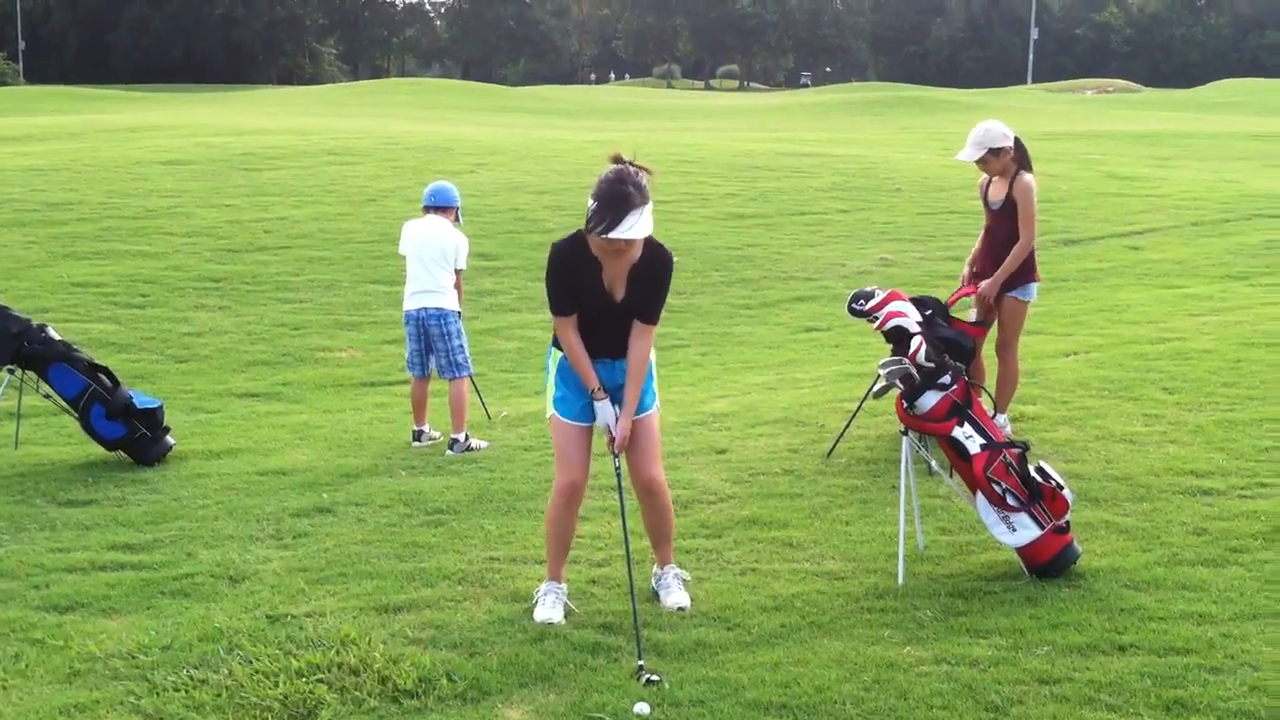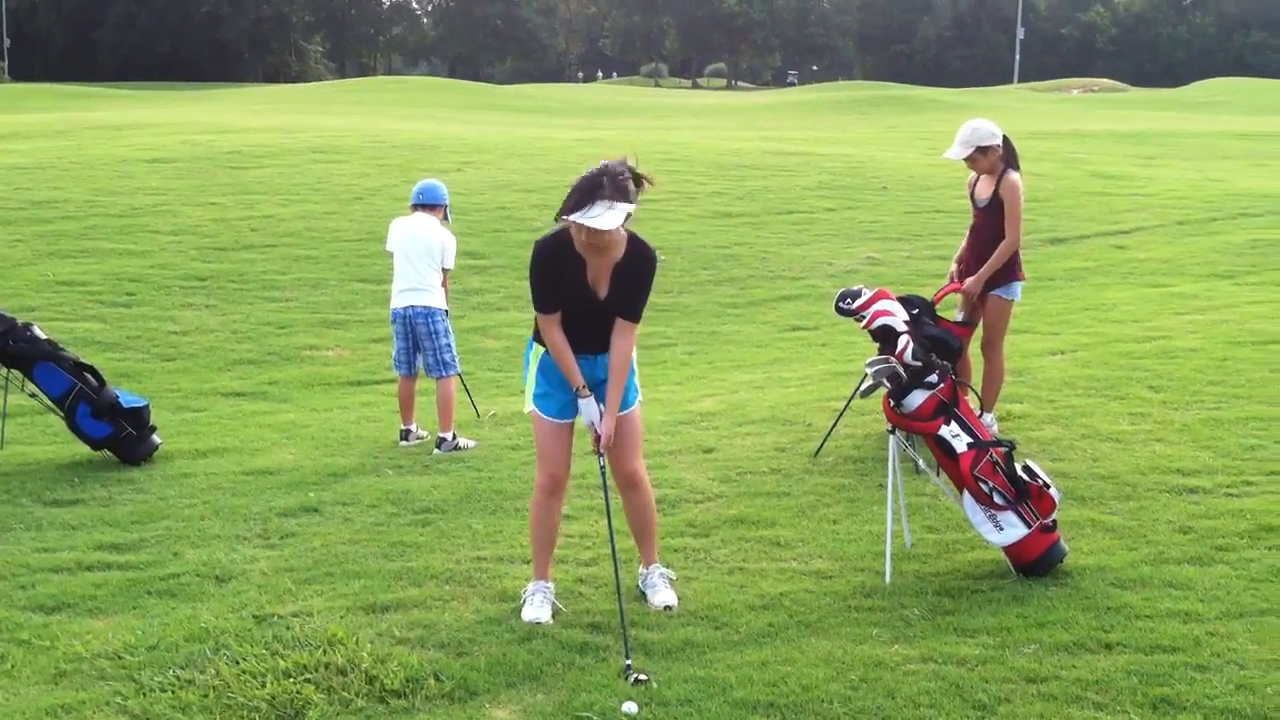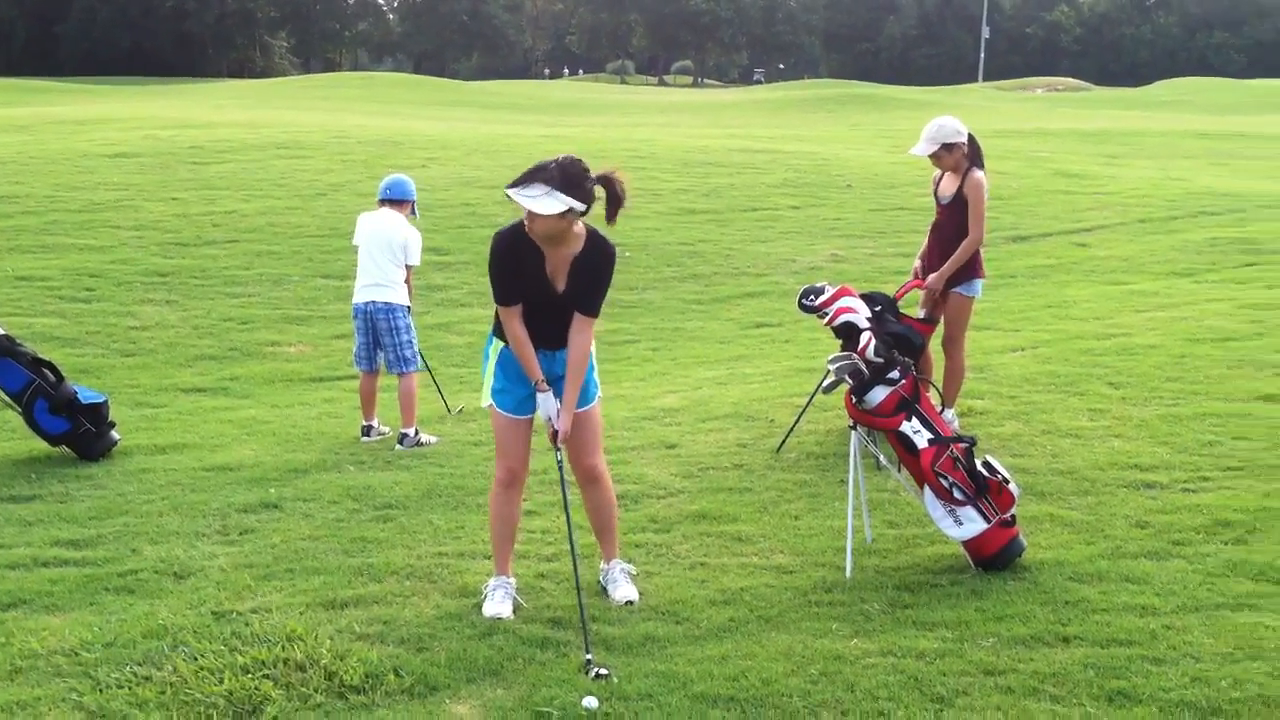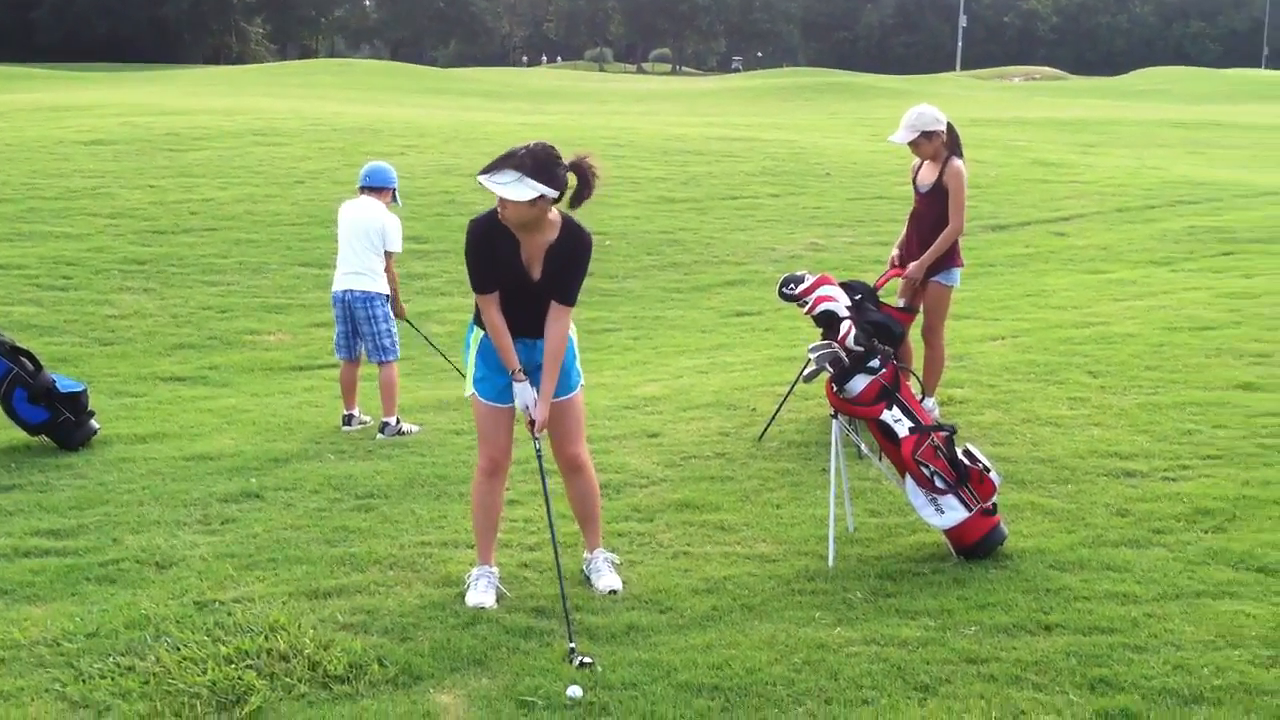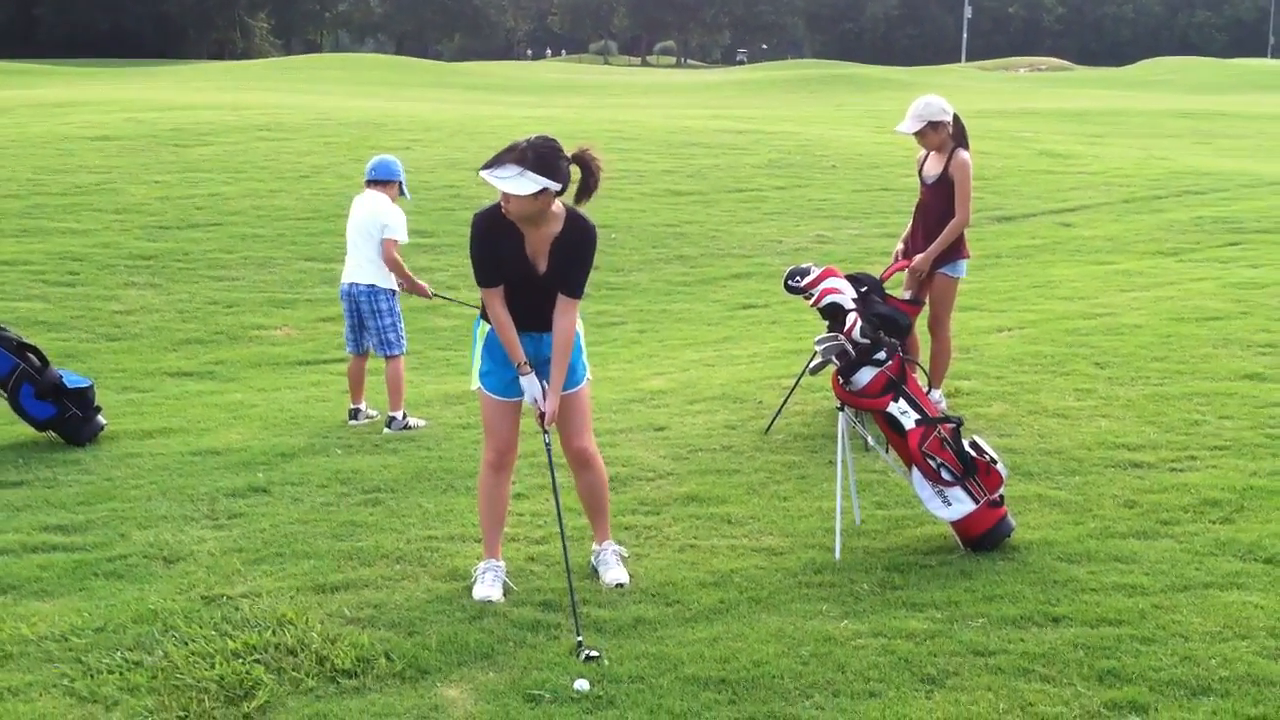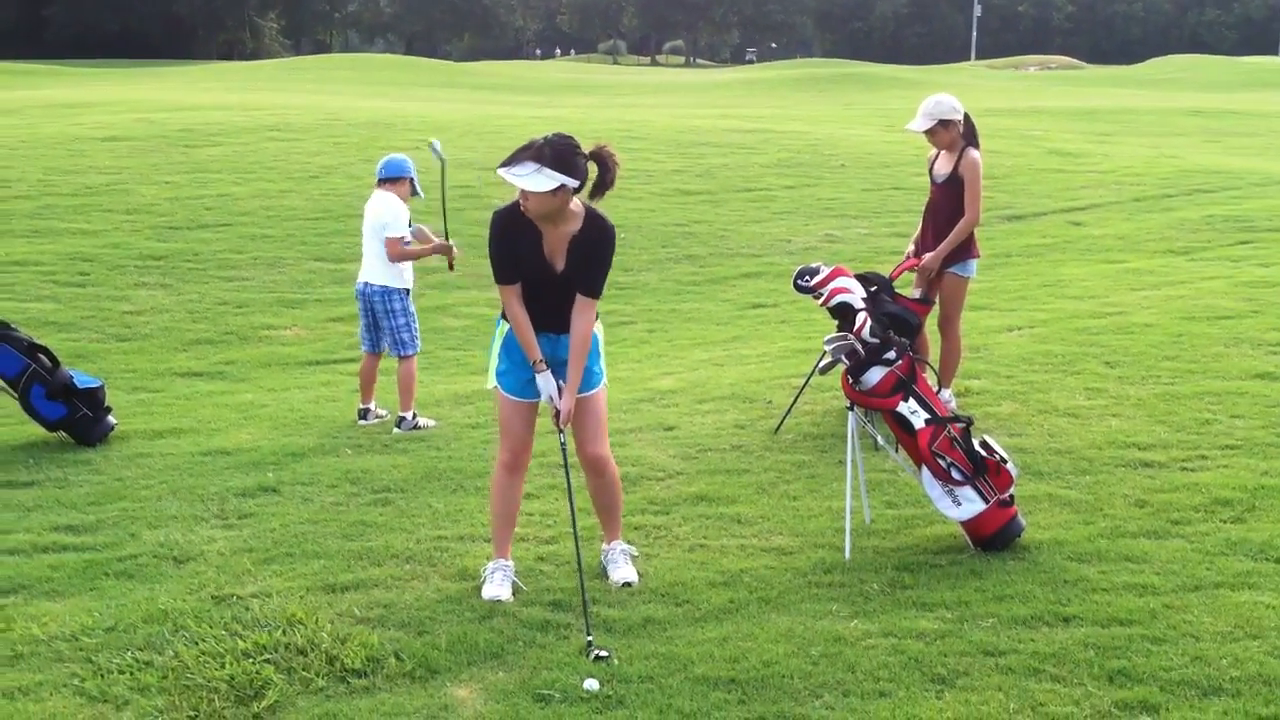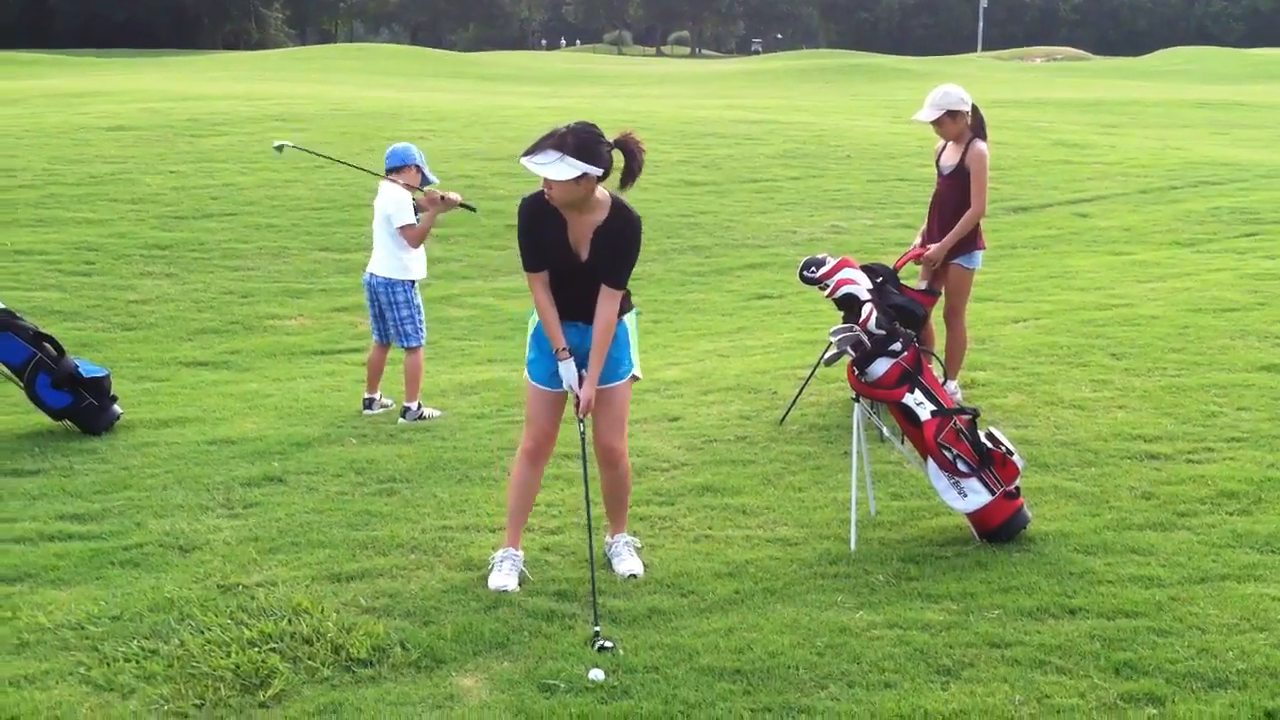
dt=0.2s
person 1, frame 1
left shoulder: (657, 260)
right shoulder: (566, 254)
left elbow: (641, 337)
right elbow: (567, 330)
left wrist: (628, 412)
right wrist: (598, 396)
left hip: (630, 368)
right hip: (575, 369)
left knee: (650, 479)
right knee: (570, 482)
left ankle: (666, 572)
right ankle: (553, 585)
person 1, frame 2
left shoulder: (640, 257)
right shoulder: (550, 250)
left elbow: (623, 334)
right elbow: (551, 327)
left wrist: (611, 412)
right wrist: (582, 394)
left hip: (610, 363)
right hip: (556, 364)
left knee: (631, 472)
right knee: (552, 477)
left ankle: (652, 570)
right ankle: (540, 584)
person 1, frame 3
left shoulder: (599, 253)
right shoulder: (508, 243)
left elbow: (581, 329)
right elbow: (512, 320)
left wrist: (568, 406)
right wrist: (540, 388)
left hip: (570, 358)
right hip: (515, 359)
left knee: (591, 467)
right knee: (510, 471)
left ankle: (613, 565)
right ankle: (501, 579)
person 1, frame 4
left shoulder: (576, 240)
right shoulder: (484, 231)
left elbow: (558, 317)
right elbow: (489, 309)
left wrist: (545, 396)
right wrist: (517, 377)
left hip: (551, 346)
right hip: (495, 347)
left knee: (574, 456)
right knee: (492, 461)
left ankle: (597, 555)
right ankle: (484, 570)
person 1, frame 5
left shoulder: (580, 233)
right shoulder: (488, 225)
left elbow: (565, 310)
right elbow: (494, 302)
left wrist: (555, 389)
right wrist: (523, 371)
left hip: (558, 340)
right hip: (503, 342)
left knee: (582, 449)
right knee: (498, 455)
left ankle: (605, 547)
right ankle: (491, 563)
person 1, frame 6
left shoulder: (598, 232)
right shoulder: (507, 222)
left elbow: (583, 311)
right elbow: (512, 299)
left wrist: (571, 389)
right wrist: (539, 369)
left hip: (577, 343)
right hip: (521, 343)
left knee: (595, 455)
right knee: (512, 456)
left ankle: (615, 546)
right ankle: (500, 562)
person 1, frame 7
left shoulder: (624, 222)
right shoulder: (534, 211)
left elbow: (609, 301)
right elbow: (540, 287)
left wrist: (592, 378)
right wrist: (563, 356)
left hip: (609, 333)
right hip: (552, 330)
left knee: (611, 446)
right knee: (534, 445)
left ankle: (618, 538)
right ankle: (509, 552)
person 2, frame 1
left shoulder: (1023, 184)
right shoulder: (985, 183)
left elbow: (1026, 240)
left wrist: (997, 280)
right wrist: (970, 265)
left hip: (1016, 277)
right hip: (988, 273)
left knee: (1005, 348)
left ankle: (1000, 417)
person 2, frame 2
left shoulder: (1010, 182)
right shoulder: (974, 181)
left elbow: (1012, 239)
left wrist: (981, 277)
right wrist: (957, 262)
left hip: (1001, 275)
right hip: (973, 271)
left knee: (991, 347)
left ankle: (986, 416)
person 2, frame 3
left shoulder: (974, 181)
right shoulder: (939, 178)
left elbow: (975, 237)
left wrist: (943, 273)
right wrist: (920, 258)
left hip: (962, 273)
right hip: (935, 268)
left knee: (952, 343)
left ankle: (947, 412)
person 2, frame 4
left shoulder: (953, 169)
right shoulder: (917, 167)
left elbow: (956, 226)
left wrist: (924, 262)
right wrist: (899, 248)
left hip: (940, 262)
right hip: (914, 258)
left knee: (931, 332)
left ankle: (928, 401)
person 2, frame 5
left shoulder: (959, 161)
right shoulder: (924, 158)
left elbow: (962, 217)
left wrist: (930, 254)
right wrist: (904, 241)
left hip: (946, 255)
right hip: (919, 250)
left knee: (937, 325)
left ankle: (935, 393)
person 2, frame 6
left shoulder: (969, 159)
right shoulder: (934, 157)
left elbow: (971, 217)
left wrist: (940, 254)
right wrist: (915, 242)
left hip: (956, 254)
right hip: (929, 250)
left knee: (947, 323)
left ankle: (945, 393)
person 2, frame 7
left shoulder: (976, 151)
right shoulder: (942, 148)
left elbow: (978, 209)
left wrist: (945, 245)
right wrist: (923, 235)
left hip: (962, 245)
right hip: (936, 241)
left knee: (953, 315)
left ankle: (950, 385)
person 3, frame 1
left shoulder: (409, 229)
right shoulder: (457, 237)
right elbow: (457, 281)
right wrist: (456, 308)
left hip: (413, 308)
right hip: (442, 309)
left knee: (420, 374)
right knee: (458, 375)
left ankle: (421, 431)
right ankle: (459, 439)
person 3, frame 2
left shoulder: (397, 226)
right shoulder: (444, 236)
right elbow: (444, 280)
right wrist: (443, 309)
left hip: (400, 307)
right hip: (429, 308)
left knee: (407, 373)
right knee: (445, 374)
left ankle: (408, 430)
right ankle: (446, 438)
person 3, frame 3
left shoulder: (364, 221)
right shoulder: (410, 232)
right elbow: (407, 278)
right wrist: (407, 307)
left hip: (362, 302)
right hip: (391, 304)
left knee: (369, 369)
right knee: (407, 370)
left ankle: (369, 426)
right ankle: (408, 434)
person 3, frame 4
left shoulder: (345, 209)
right shoulder: (388, 219)
right elbow: (387, 267)
right wrist: (397, 301)
left hip: (341, 290)
right hip: (370, 293)
left knee: (349, 358)
right knee: (387, 359)
left ankle: (351, 415)
right ankle: (390, 423)
person 3, frame 5
left shoulder: (358, 203)
right shoulder: (392, 211)
right elbow: (390, 257)
left wrist: (405, 279)
right wrist: (414, 283)
left hip: (349, 285)
right hip: (376, 288)
left knee: (358, 352)
right knee: (394, 353)
left ankle: (357, 409)
right ankle: (396, 417)
person 3, frame 6
left shoulder: (375, 203)
right shoulder: (395, 208)
left elbow: (412, 229)
right elbow: (396, 254)
left wrist: (436, 242)
right wrist: (433, 249)
left hip: (366, 285)
right hip: (390, 289)
left knee: (371, 351)
right knee: (407, 353)
left ankle: (366, 409)
right ankle: (406, 418)
person 3, frame 7
left shoulder: (388, 192)
right shoulder: (399, 197)
left elbow: (425, 204)
right elbow: (414, 239)
left wrist: (445, 200)
right wrist: (435, 210)
left hip: (376, 277)
right hip: (396, 281)
left knee: (381, 342)
right knee: (413, 344)
left ankle: (371, 398)
right ankle: (411, 408)
